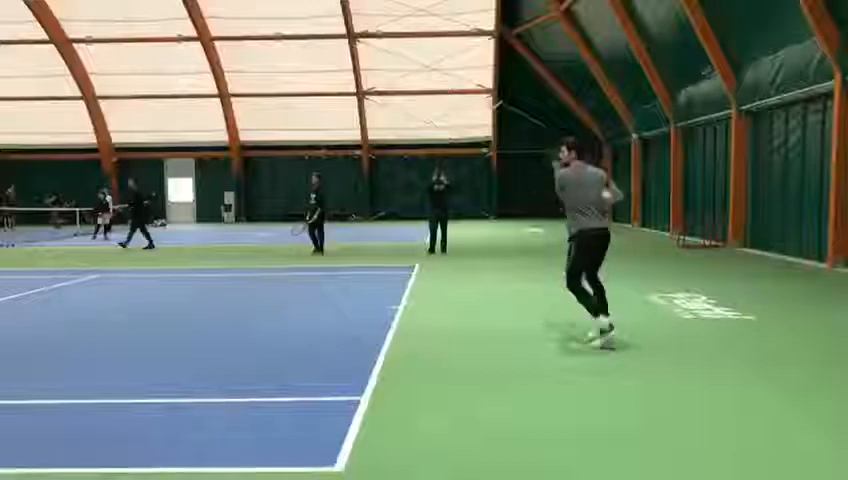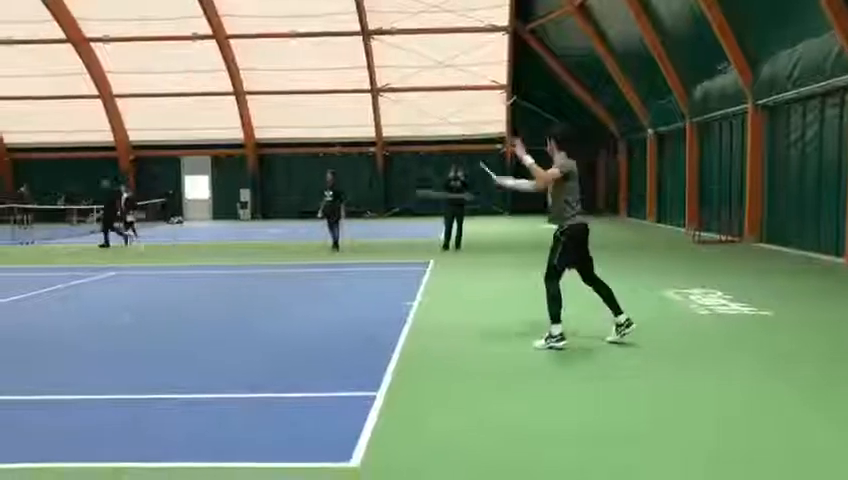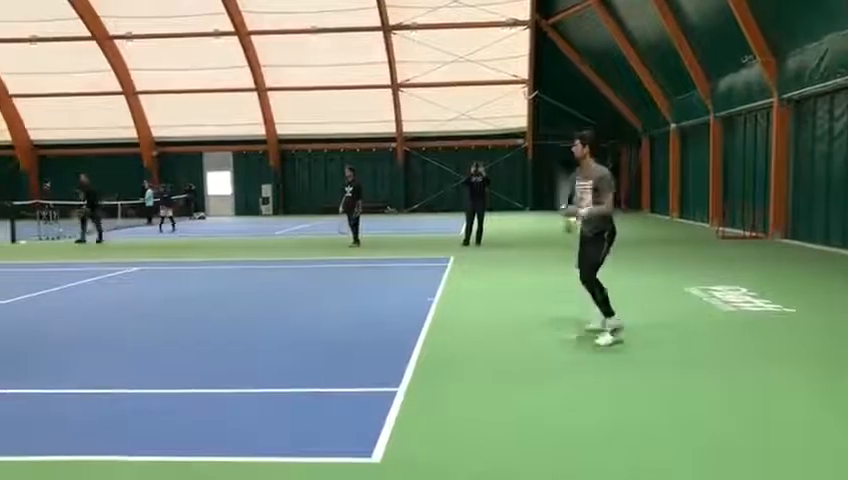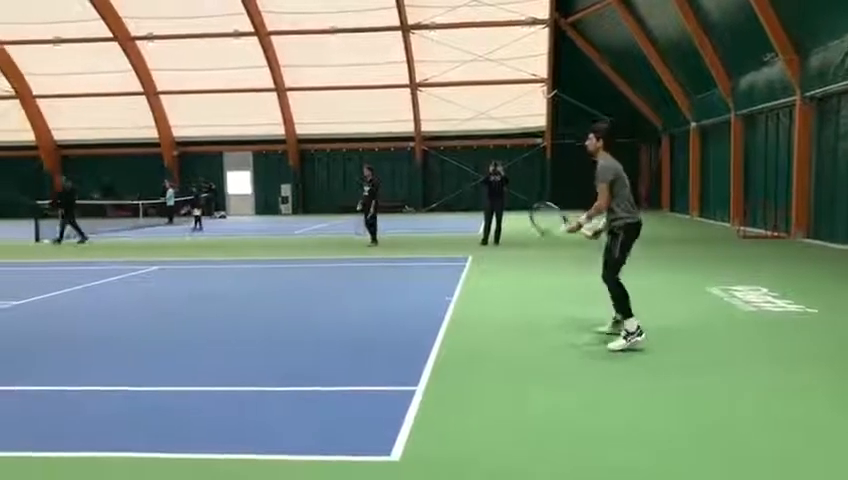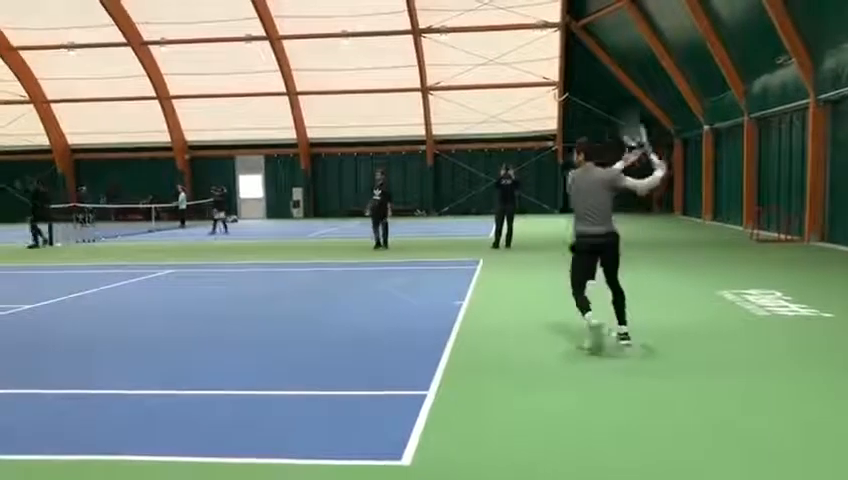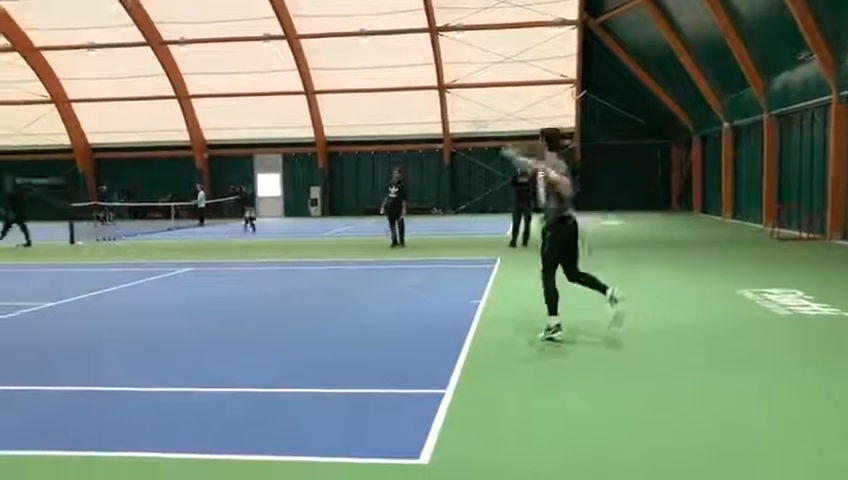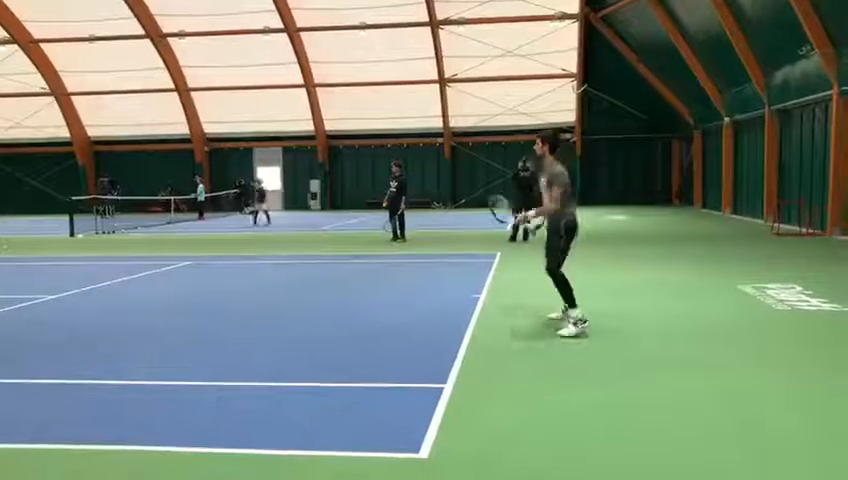
dt=0.7s
person 1, frame 1
left shoulder: (561, 175)
right shoulder: (599, 174)
right elbow: (618, 196)
left hip: (583, 235)
right hip: (603, 232)
left knee: (573, 282)
right knee: (592, 278)
left ankle: (603, 324)
right ankle: (604, 323)
person 1, frame 2
left shoulder: (564, 164)
right shoulder: (559, 165)
left elbow: (541, 182)
right elbow: (537, 185)
left wrist: (524, 157)
right wrist: (510, 182)
left hip: (570, 230)
right hip: (576, 229)
left knee: (551, 278)
right knee: (590, 277)
left ankle: (556, 335)
right ankle: (622, 320)
person 1, frame 3
left shoulder: (602, 174)
right shoulder: (576, 175)
left elbow: (607, 208)
left wrist: (583, 211)
right wrist: (572, 215)
left hip: (603, 233)
right hip: (586, 232)
left knee: (588, 275)
right knee: (586, 276)
left ankle: (614, 325)
right ankle: (608, 319)
person 1, frame 4
left shoulder: (605, 166)
right shoulder: (609, 164)
left elbow: (602, 203)
left wrist: (582, 222)
right wrist: (603, 227)
left hip: (625, 227)
right hip: (622, 226)
left knee: (610, 276)
right knee: (609, 273)
left ankle: (632, 330)
right ankle: (620, 320)
person 1, frame 5
left shoulder: (573, 178)
right shoulder: (610, 175)
right elbow: (642, 188)
left wrist: (623, 162)
right wrist: (659, 172)
left hip: (584, 240)
right hip: (608, 238)
left knee: (578, 289)
right knee: (614, 285)
left ankle: (592, 321)
right ankle: (623, 331)
person 1, frame 6
left shoulder: (558, 165)
right shoulder: (545, 163)
left elbow: (567, 192)
right elbow: (525, 163)
left wrist: (550, 173)
left hip: (559, 225)
right hip: (566, 224)
left knee: (548, 274)
right knee: (573, 273)
left ankle: (553, 325)
right ankle: (610, 294)
person 1, frame 7
left shoulder: (557, 172)
right shoulder: (545, 170)
left elbow: (554, 205)
left wrist: (531, 214)
right wrist: (537, 219)
left hip: (565, 226)
right hip: (555, 226)
left knee: (552, 268)
right knee: (553, 268)
left ankle: (578, 319)
right ankle: (568, 309)
